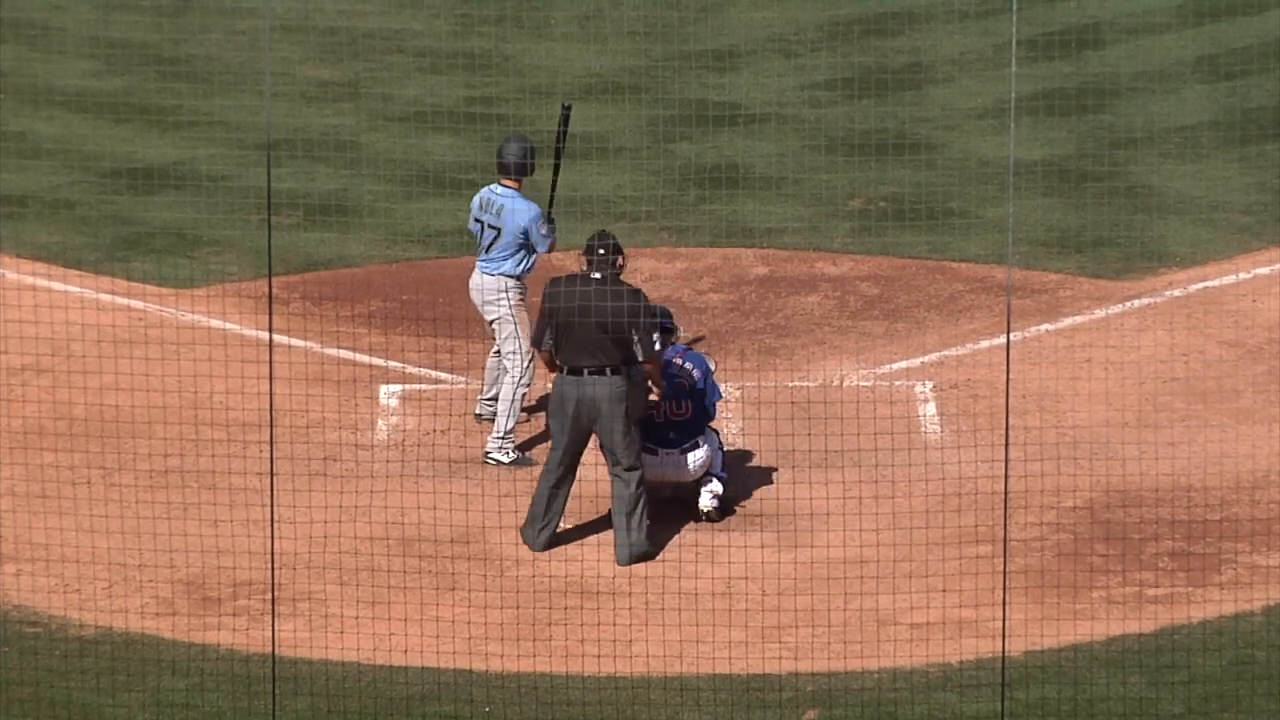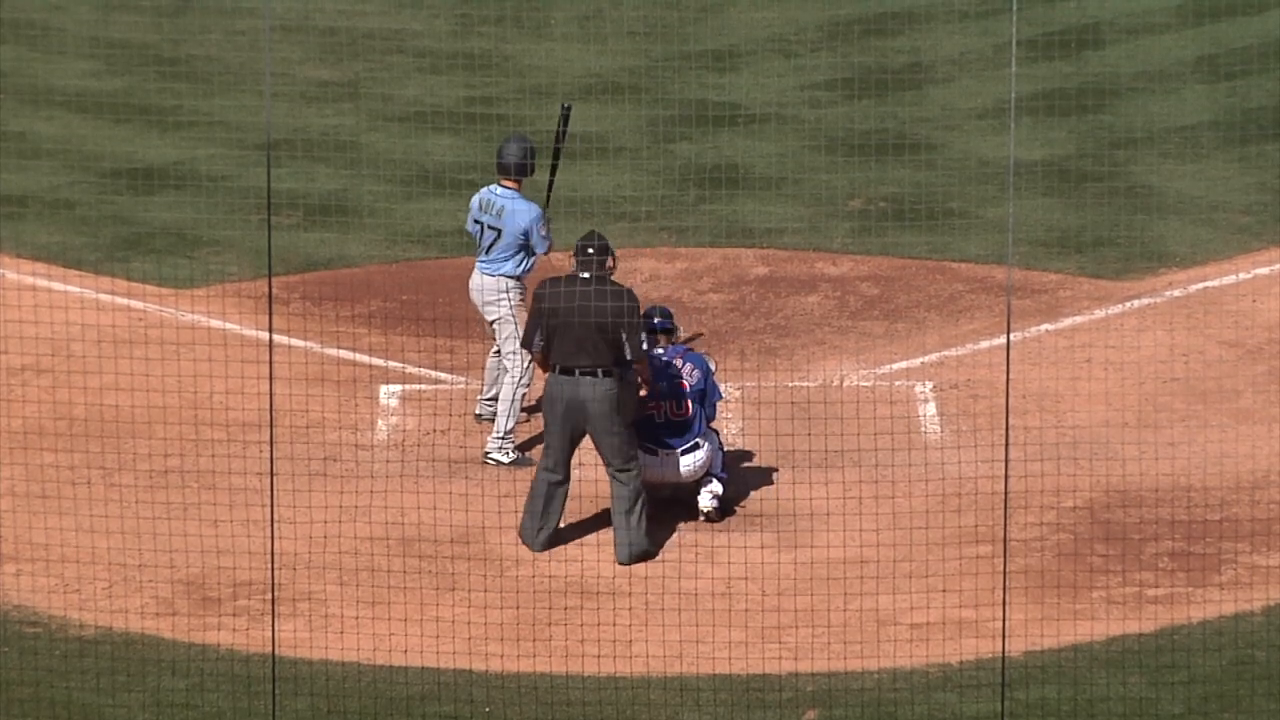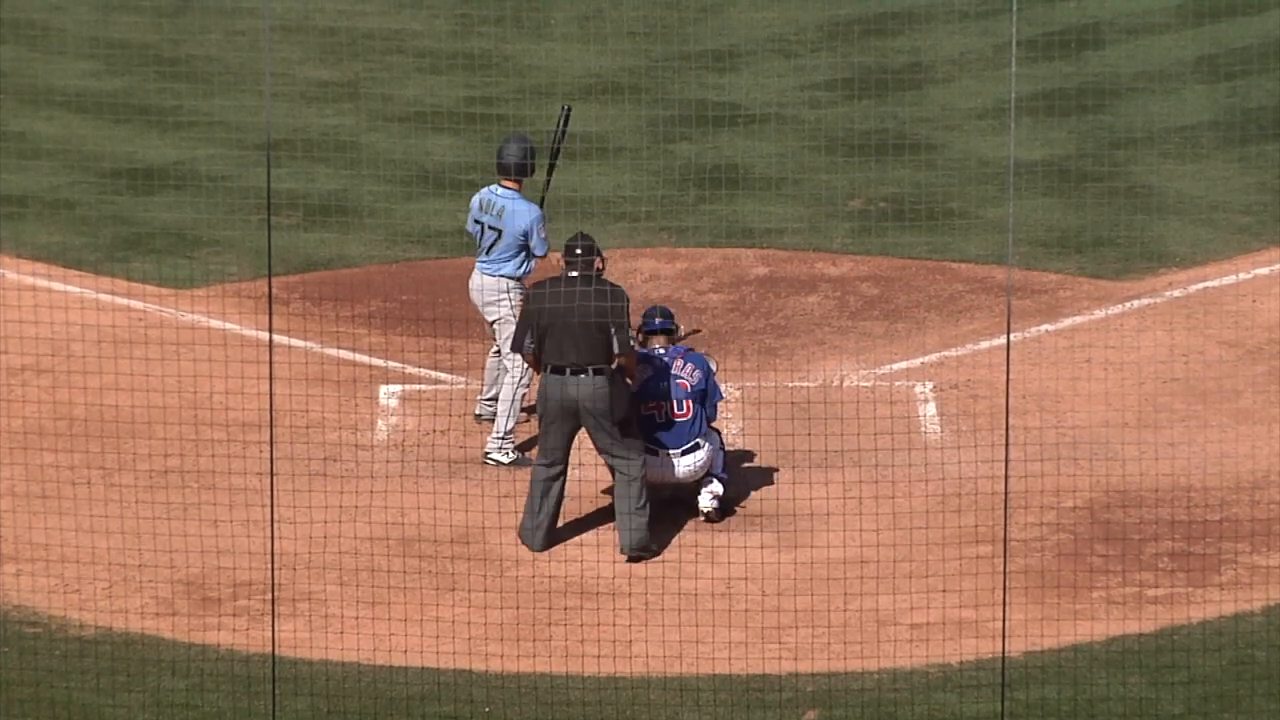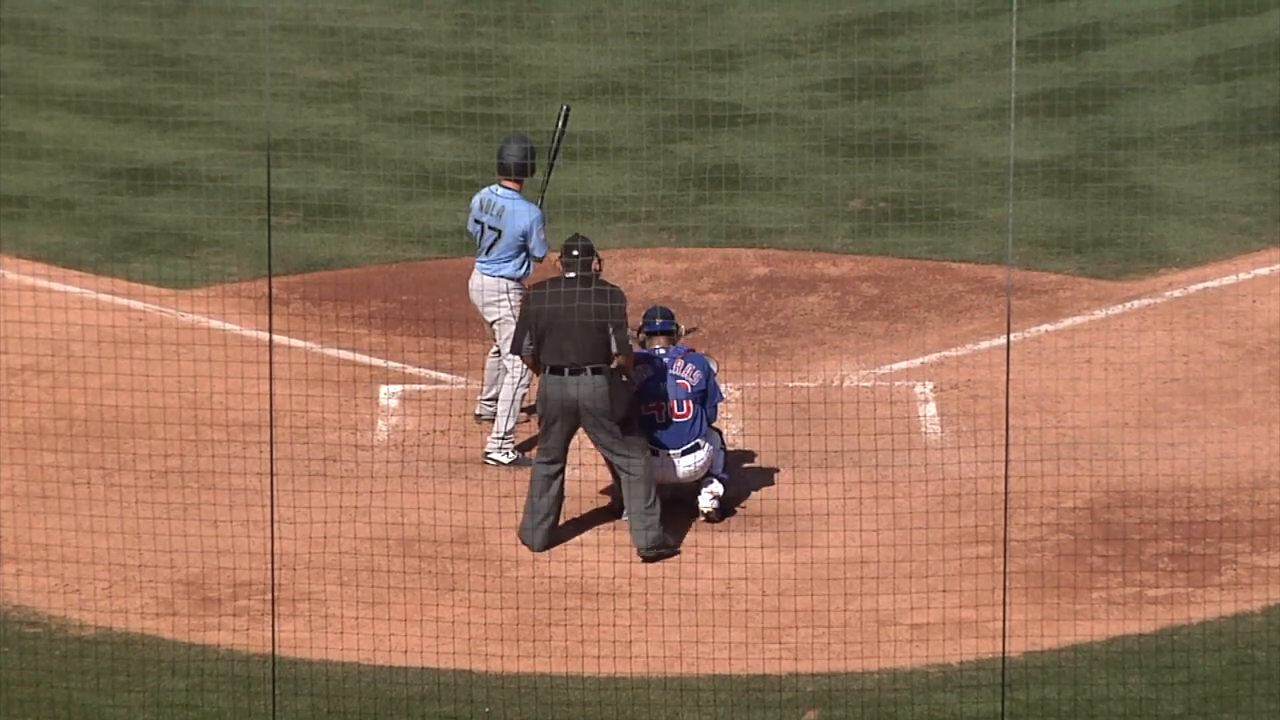
dt=0.1s
person 1, frame 1
left shoulder: (482, 196)
right shoulder: (528, 210)
right elbow: (547, 247)
right wrist: (549, 230)
left hip: (481, 279)
right hip: (504, 288)
left knee: (503, 347)
right knee: (519, 365)
left ankle: (489, 407)
right ankle: (500, 446)
person 1, frame 2
left shoulder: (480, 197)
right shoulder: (529, 211)
right elbow: (543, 251)
right wrist: (544, 230)
left hip: (480, 279)
right hip: (505, 288)
left knee: (502, 347)
right knee: (519, 365)
left ankle: (488, 406)
right ankle: (499, 446)
person 1, frame 3
left shoulder: (480, 198)
right shoulder: (529, 212)
right elbow: (540, 253)
right wrist: (538, 232)
left hip: (481, 280)
right hip: (504, 289)
left knee: (502, 347)
right knee: (518, 366)
left ankle: (488, 406)
right ankle: (499, 446)
person 1, frame 4
left shoulder: (481, 198)
right shoulder: (529, 212)
right elbow: (539, 256)
left hip: (480, 280)
right hip: (505, 289)
left knee: (502, 347)
right knee: (519, 366)
left ankle: (487, 406)
right ankle: (499, 447)
person 2, frame 1
left shoulder: (557, 288)
right shoulder: (633, 298)
left elbow: (543, 344)
right elbow: (647, 356)
left wrist: (556, 371)
right wrist: (656, 384)
left hip: (569, 385)
right hip: (614, 388)
left knee: (559, 463)
right knee: (626, 468)
left ankle: (538, 533)
right ankle: (630, 546)
person 2, frame 2
left shoulder: (547, 290)
right shoulder: (622, 296)
left elbow: (535, 346)
right elbow: (634, 356)
right wrist: (644, 380)
left hip: (561, 387)
right hip: (606, 389)
left knee: (553, 464)
right knee: (624, 468)
left ankle: (538, 533)
right ankle: (630, 545)
person 2, frame 3
left shoulder: (539, 292)
right shoulder: (612, 294)
left elbow: (526, 348)
right elbow: (623, 352)
right wrist: (630, 374)
left hip: (554, 386)
right hip: (599, 388)
left knee: (549, 461)
right knee: (628, 460)
left ankle: (536, 533)
right ankle: (635, 538)
person 2, frame 4
left shoulder: (536, 294)
right shoulder: (609, 294)
left elbow: (524, 350)
right elbow: (620, 353)
right wrist: (625, 372)
left hip: (553, 388)
right hip: (599, 388)
left knee: (548, 461)
right knee: (633, 459)
left ankle: (537, 532)
right ankle: (651, 538)
person 3, frame 1
right shoulder: (698, 361)
right elbow: (708, 415)
left hip: (647, 465)
right hip: (694, 463)
right knee: (710, 437)
right ankle: (709, 498)
person 3, frame 2
right shoulder: (698, 362)
right elbow: (709, 415)
left hip: (647, 465)
right hip: (694, 463)
right knee: (711, 437)
right ankle: (709, 498)
person 3, frame 3
right shoulder: (699, 362)
right elbow: (710, 415)
left hip: (646, 466)
right hip: (694, 464)
right knee: (712, 437)
right ankle: (710, 498)
person 3, frame 4
left shoulder: (632, 366)
right shoulder: (699, 362)
right elbow: (711, 416)
left hip: (649, 465)
right hip: (696, 463)
right knee: (713, 436)
right ankle: (710, 499)
